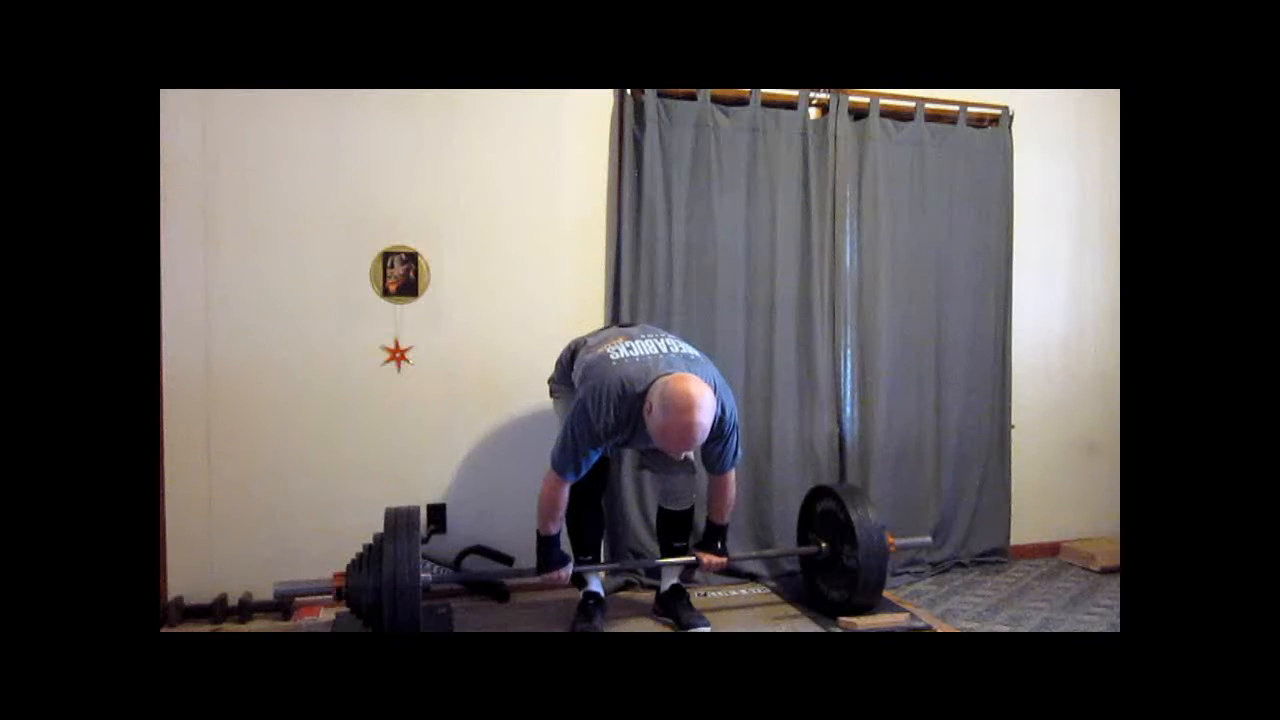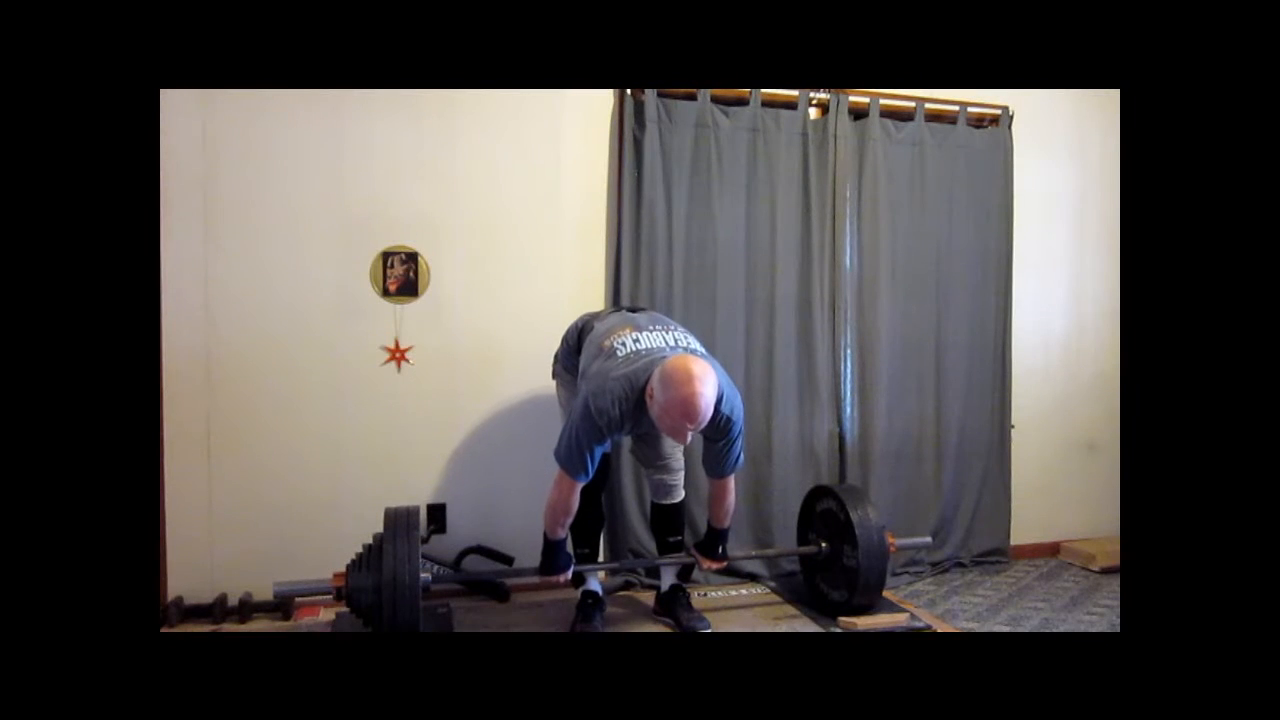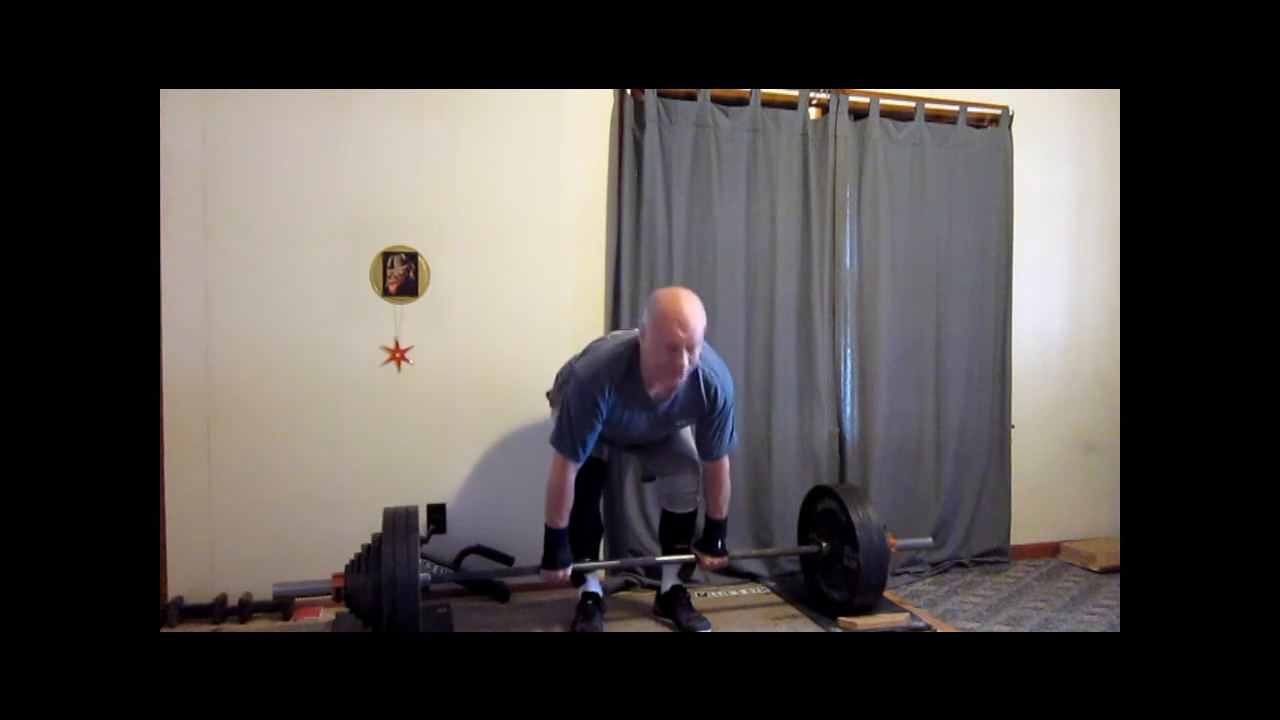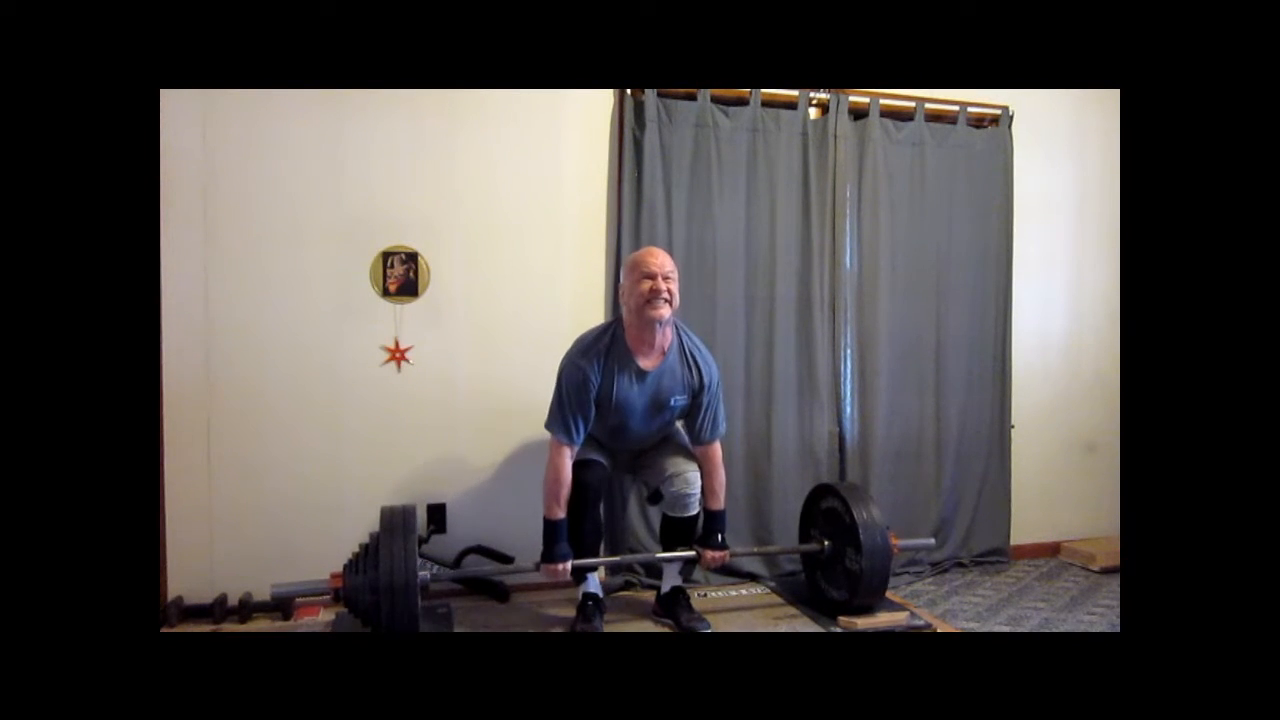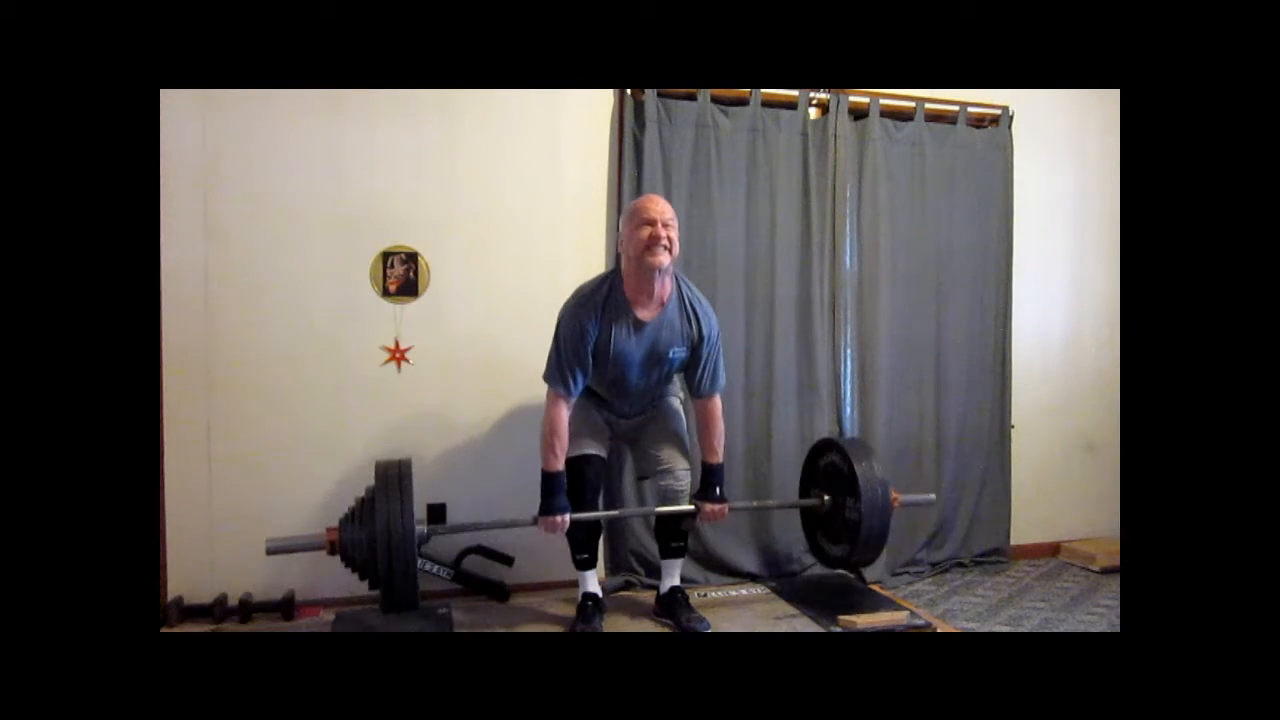
dt=0.7s
person 1, frame 1
left shoulder: (718, 402)
right shoulder: (598, 404)
left elbow: (722, 476)
right elbow: (557, 482)
left wrist: (714, 540)
right wrist: (549, 552)
right hip: (576, 378)
left knee: (680, 478)
right knee: (586, 481)
left ankle: (671, 590)
right ankle: (591, 592)
person 1, frame 2
left shoulder: (725, 403)
right shoulder: (604, 399)
left elbow: (722, 480)
right elbow: (569, 483)
left wrist: (715, 543)
right wrist: (554, 554)
right hip: (580, 354)
left knee: (669, 475)
right knee: (590, 477)
left ankle: (670, 590)
right ankle: (590, 591)
person 1, frame 3
left shoulder: (715, 379)
right shoulder: (596, 373)
left elbow: (716, 464)
right elbow: (565, 466)
left wrist: (714, 537)
right wrist: (556, 548)
right hip: (589, 423)
left knee: (686, 480)
right knee: (585, 485)
left ankle: (671, 591)
right ankle: (589, 593)
person 1, frame 4
left shoulder: (697, 360)
right shoulder: (589, 356)
left elbow: (709, 449)
right elbow: (562, 450)
left wrist: (715, 530)
right wrist: (554, 541)
left hip: (657, 441)
right hip: (594, 442)
left knee: (687, 482)
right knee: (584, 482)
left ankle: (671, 593)
right ankle: (590, 596)
person 1, frame 5
left shoulder: (697, 312)
right shoulder: (587, 307)
left elbow: (708, 401)
right elbow: (559, 402)
left wrist: (713, 484)
right wrist: (553, 495)
left hip: (655, 401)
right hip: (592, 401)
left knee: (677, 481)
right knee: (583, 483)
left ankle: (670, 593)
right ankle: (590, 596)
